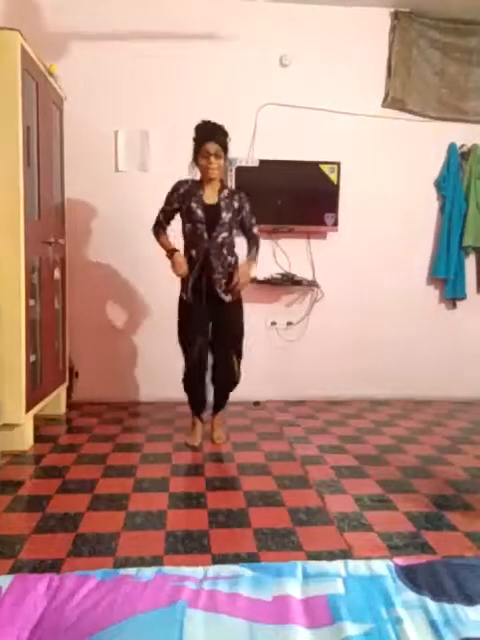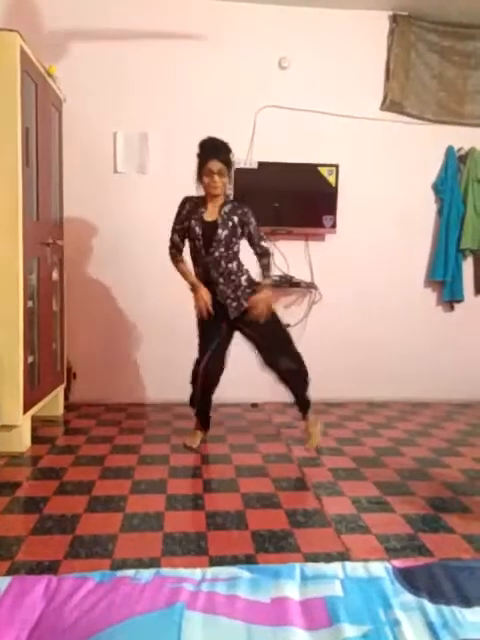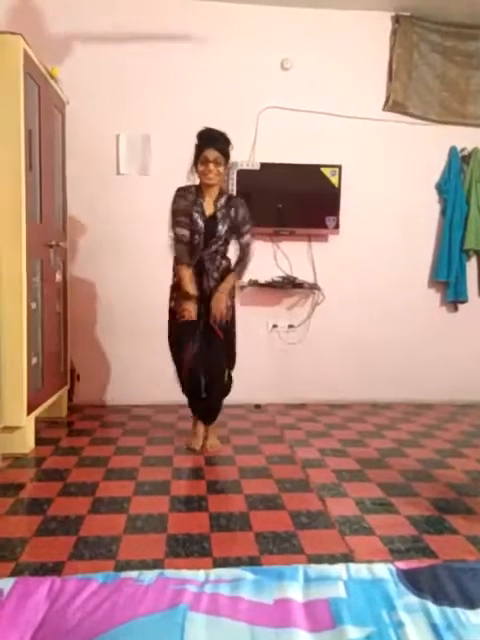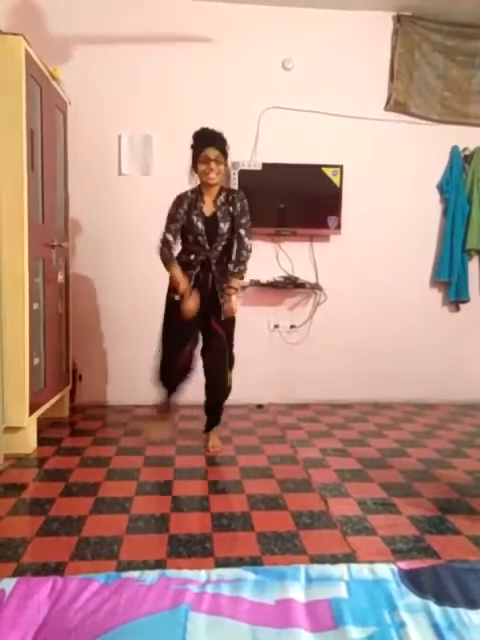
dt=0.7s
person 1, frame 1
left shoulder: (237, 198)
right shoulder: (183, 191)
left elbow: (253, 235)
right elbow: (159, 228)
left wrist: (249, 262)
right wrist: (174, 253)
left hip: (225, 283)
right hip: (194, 283)
left knee: (228, 354)
right knee: (194, 355)
left ankle: (217, 414)
right ankle: (197, 419)
person 1, frame 2
left shoulder: (239, 211)
right shoulder: (188, 206)
left elbow: (263, 251)
right elbow: (174, 250)
left wrist: (265, 288)
right wrist: (195, 285)
left hip: (243, 293)
right hip: (212, 295)
left knee: (280, 354)
right knee: (207, 365)
left ankle: (307, 415)
right ankle: (201, 427)
person 1, frame 3
left shoulder: (235, 205)
right shoulder: (184, 197)
left elbow: (245, 252)
right elbow: (180, 247)
left wrist: (223, 291)
right wrist: (189, 295)
left hip: (217, 289)
right hip: (185, 291)
left knee: (218, 362)
right knee: (187, 360)
left ankle: (210, 426)
right ankle: (198, 420)
person 1, frame 4
left shoulder: (236, 200)
right shoulder: (183, 202)
left elbow: (244, 248)
right elbow: (166, 249)
left wrist: (233, 290)
right wrist: (185, 289)
left hip: (219, 291)
right hip: (185, 289)
left knee: (219, 365)
right knee: (176, 361)
left ankle: (212, 429)
right ankle: (166, 407)
